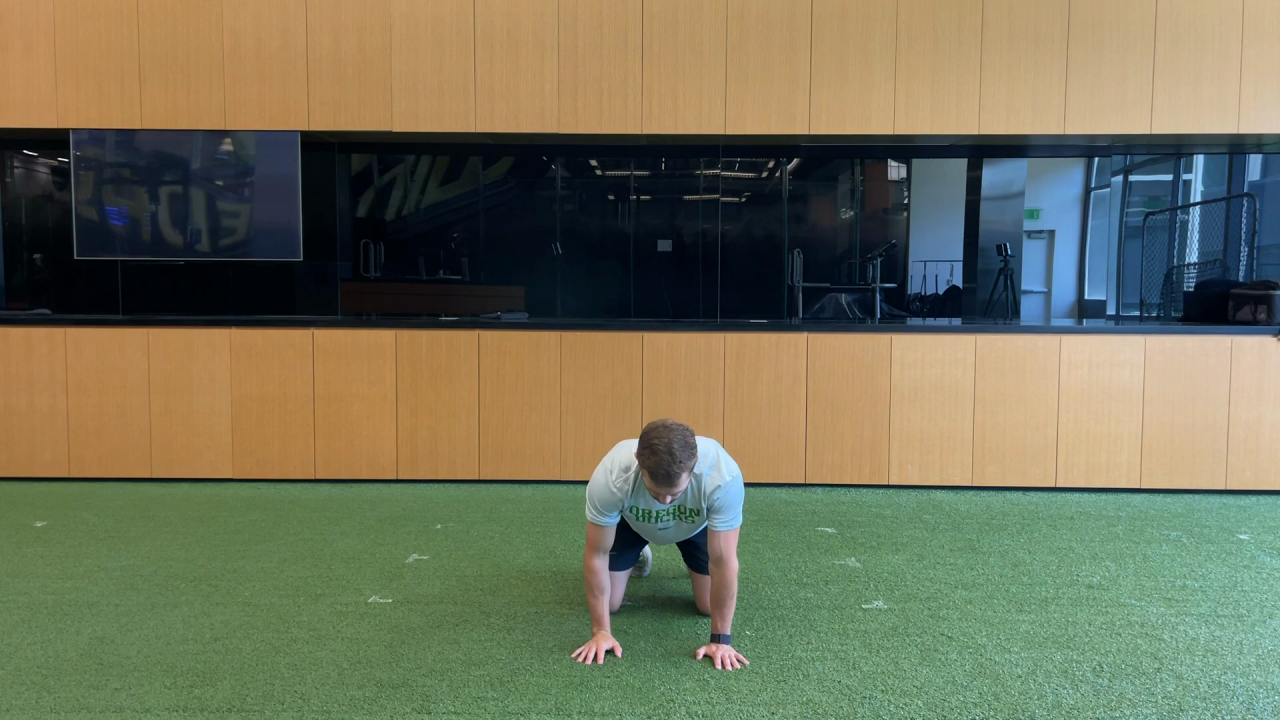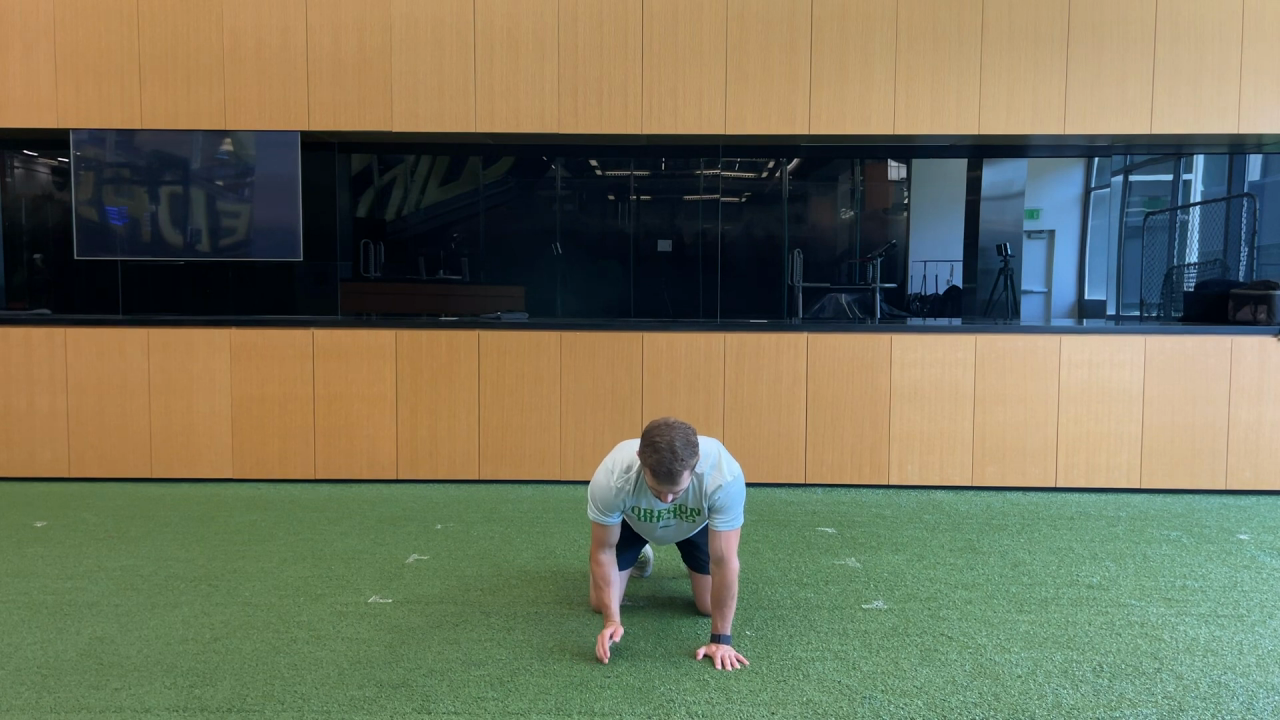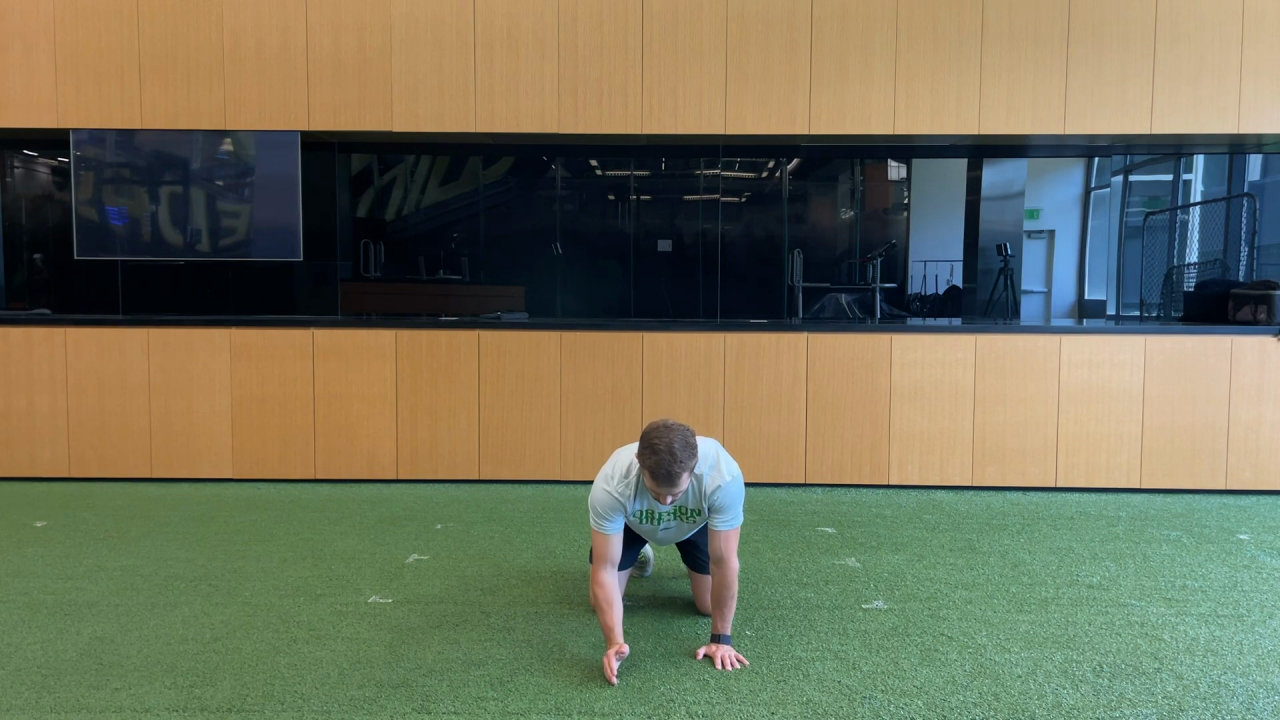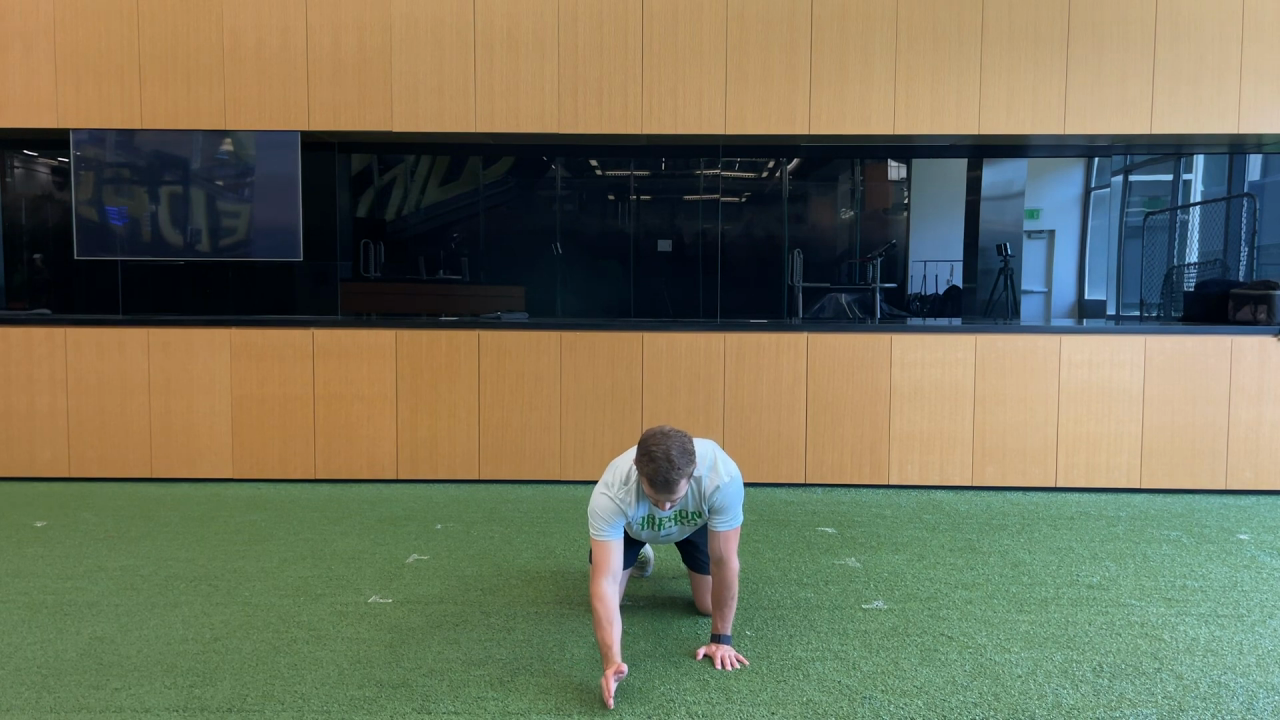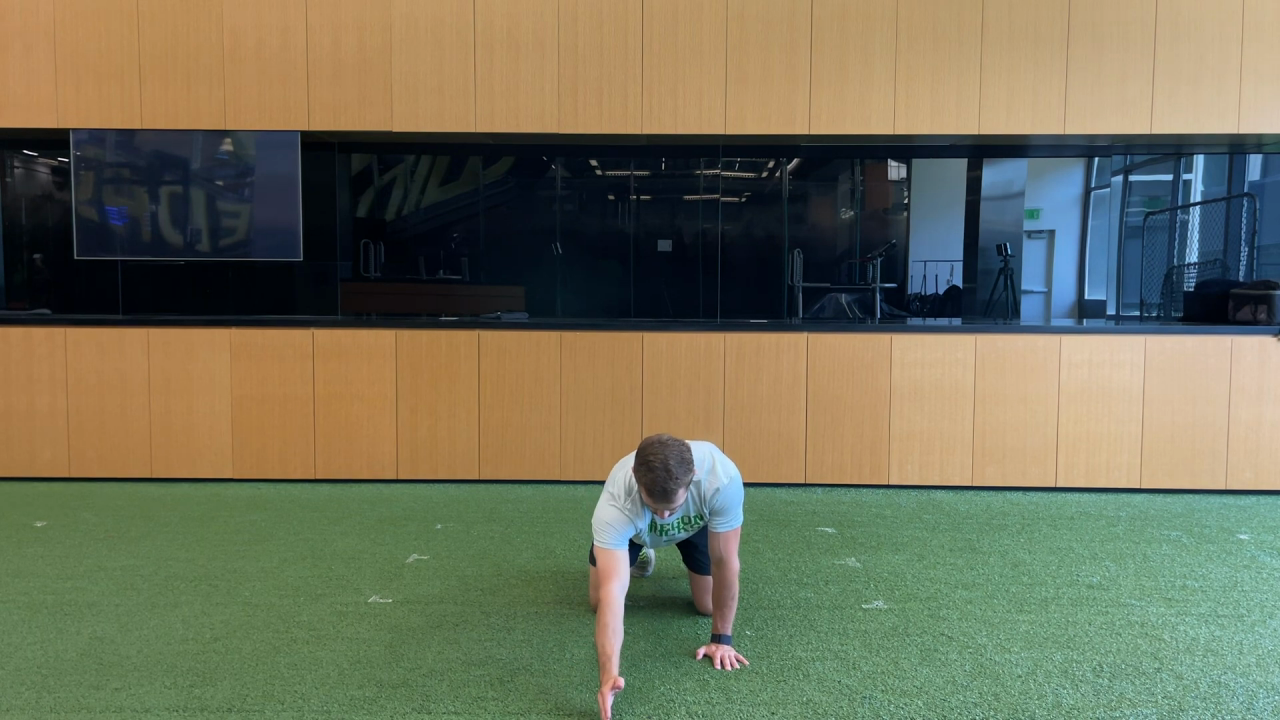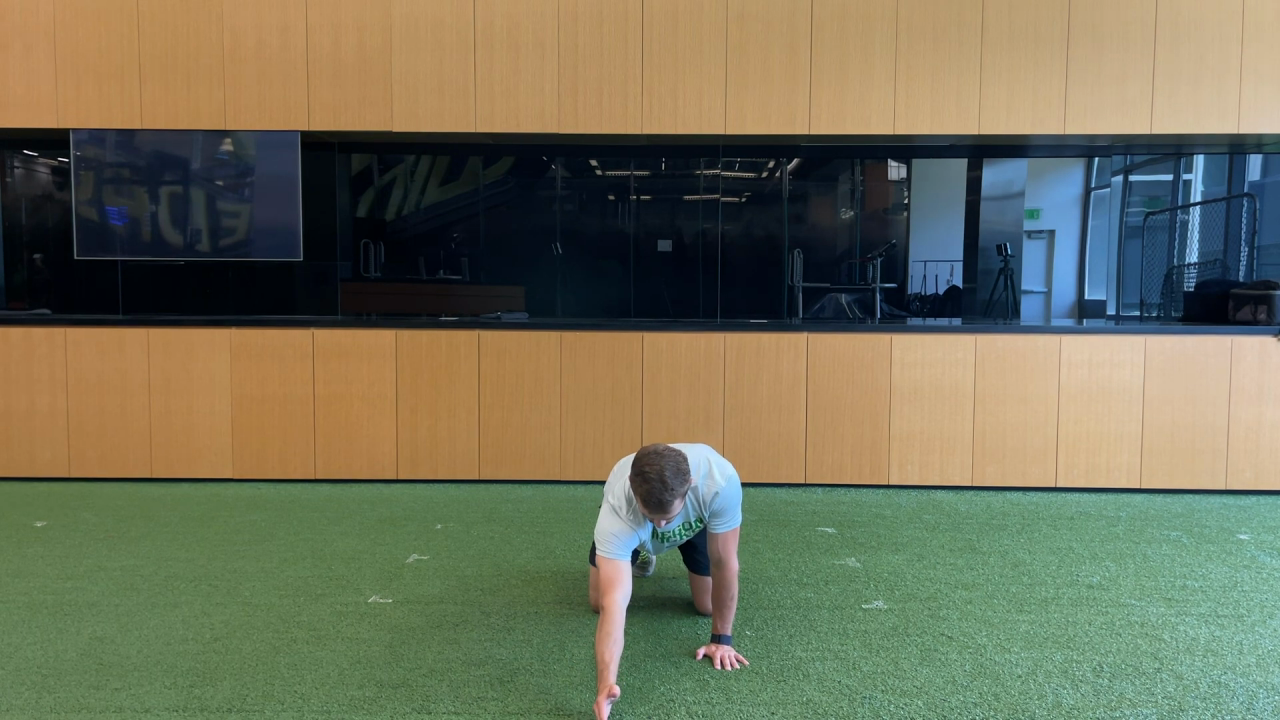
dt=0.7s
person 1, frame 1
left shoulder: (723, 477)
right shoulder: (611, 477)
left elbow: (724, 561)
right elbow: (596, 555)
left wrist: (721, 638)
right wrist: (601, 630)
left hip: (697, 523)
right hip: (631, 520)
left knee: (708, 605)
right knee: (609, 602)
left ankle: (691, 562)
right ankle: (638, 558)
person 1, frame 2
left shoulder: (724, 476)
right shoulder: (611, 477)
left elbow: (724, 562)
right elbow: (603, 551)
left wrist: (721, 639)
right wrist: (611, 620)
left hip: (697, 522)
right hip: (631, 521)
left knee: (709, 605)
right knee: (601, 602)
left ankle: (693, 562)
right ankle: (639, 556)
person 1, frame 3
left shoulder: (724, 476)
right shoulder: (611, 484)
left elbow: (725, 562)
right elbow: (605, 570)
left wrist: (721, 639)
right wrist: (614, 642)
left hip: (697, 522)
right hip: (631, 522)
left knee: (708, 605)
right knee: (601, 603)
left ankle: (690, 561)
right ankle: (639, 556)
person 1, frame 4
left shoulder: (723, 477)
right shoulder: (611, 493)
left elbow: (724, 563)
right elbow: (605, 581)
left wrist: (721, 638)
right wrist: (612, 661)
left hip: (696, 523)
right hip: (631, 526)
left knee: (708, 604)
right knee: (606, 598)
left ankle: (686, 563)
right ankle: (639, 555)
person 1, frame 5
left shoulder: (722, 479)
right shoulder: (615, 506)
left elbow: (725, 563)
right elbow: (611, 594)
left wrist: (721, 639)
right wrist: (609, 675)
left hip: (697, 520)
right hip: (631, 526)
left knee: (707, 605)
right knee: (598, 600)
right ankle: (638, 555)
person 1, frame 6
left shoulder: (720, 481)
right shoulder: (617, 513)
left elbow: (724, 564)
right elbow: (613, 603)
left wrist: (721, 639)
right wrist: (606, 684)
left hip: (696, 520)
left knee: (707, 604)
right knee: (599, 600)
right ankle: (640, 555)
